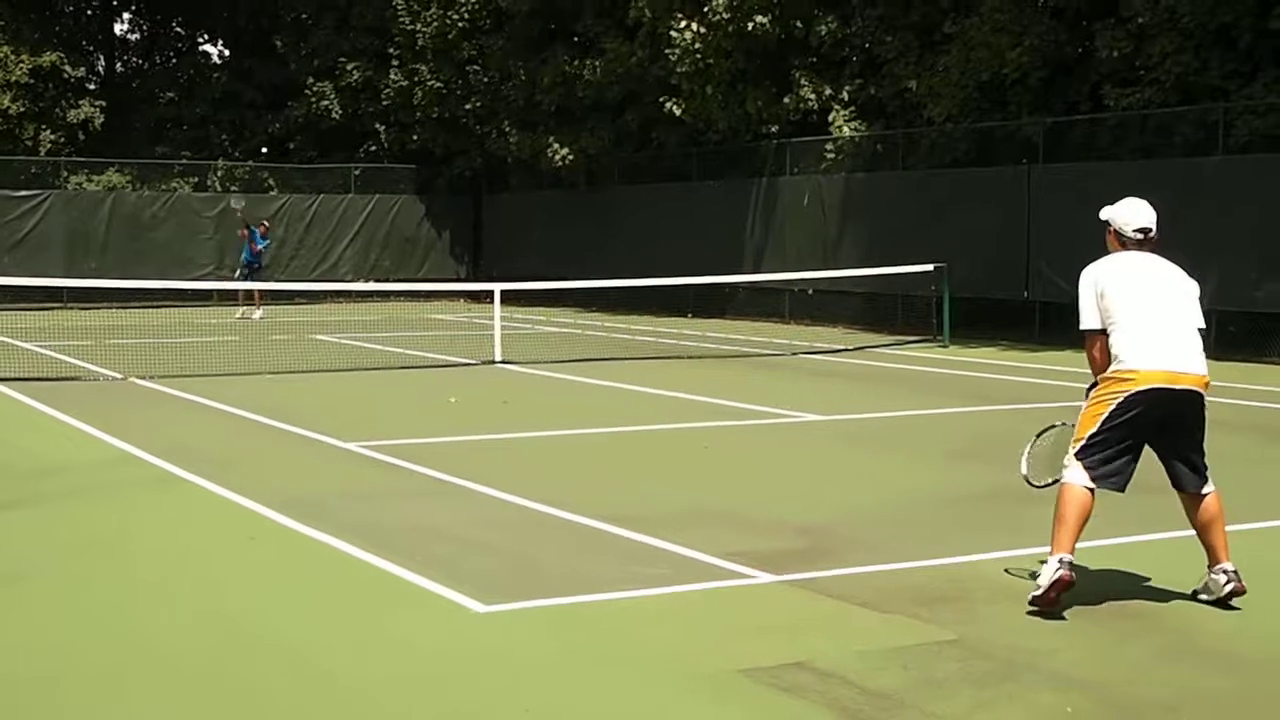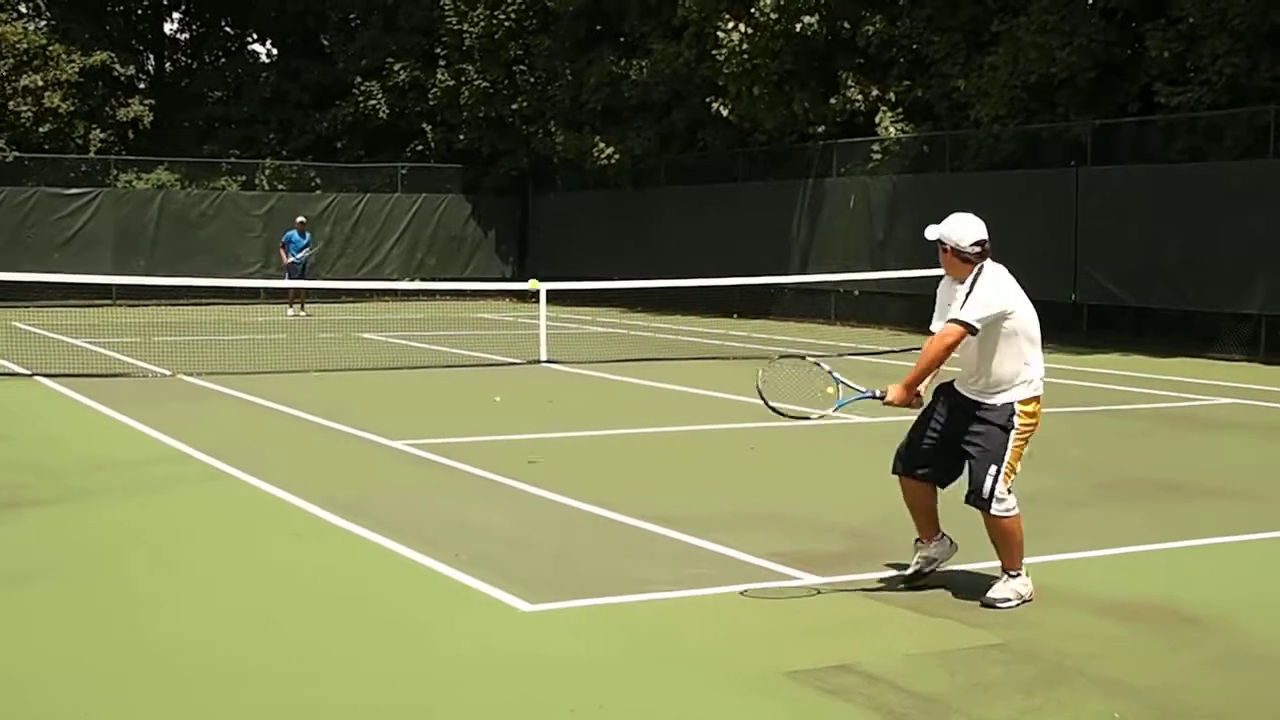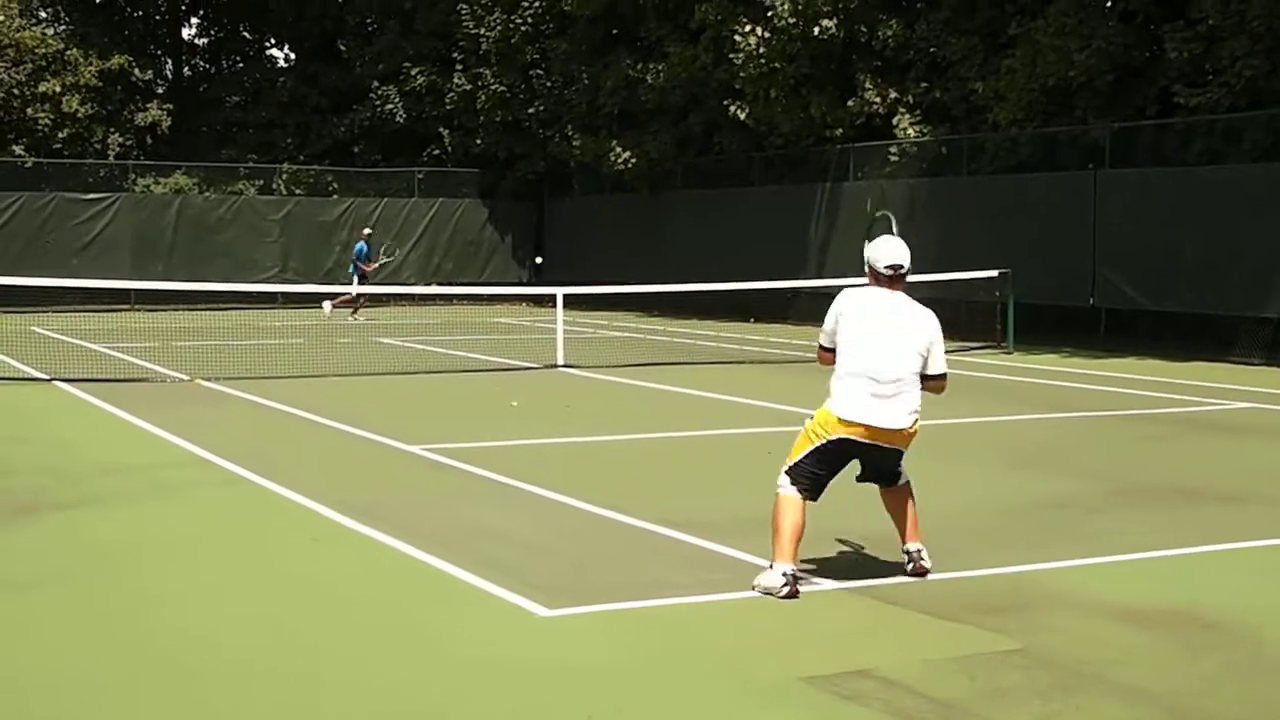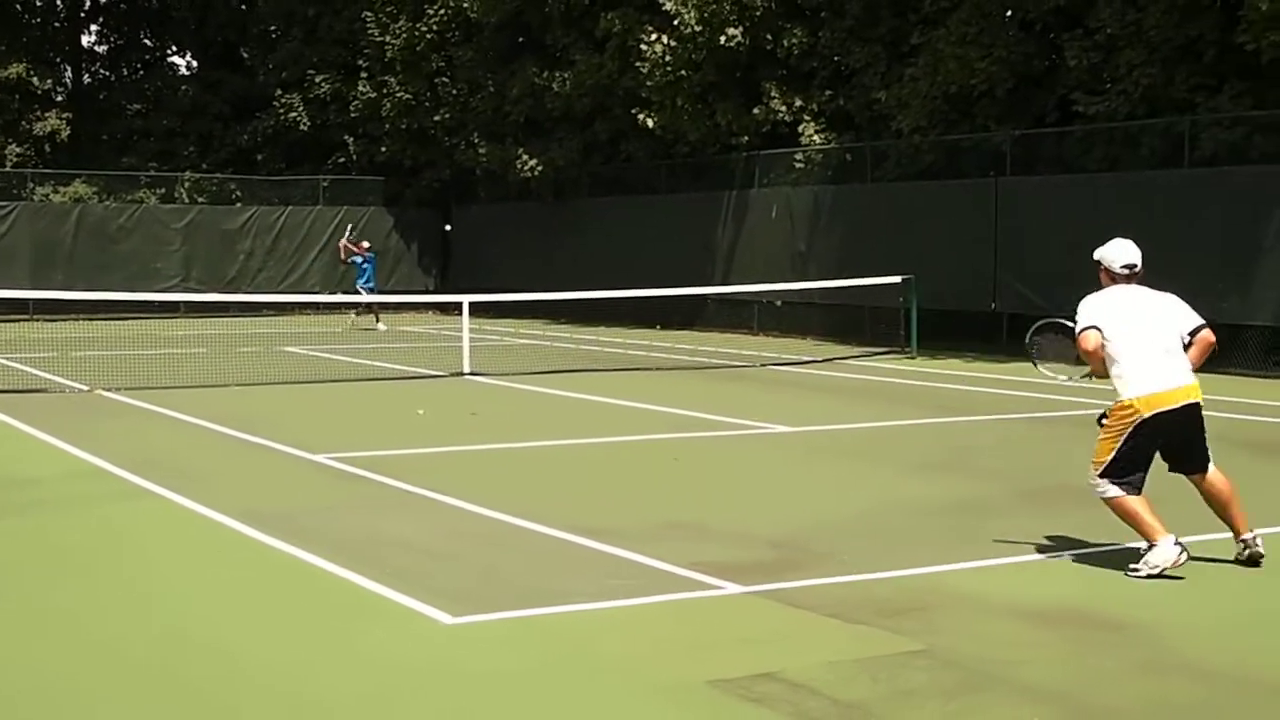
dt=1s
person 1, frame 1
left shoulder: (1097, 273)
right shoulder: (1178, 274)
left elbow: (1096, 346)
right elbow: (1190, 334)
left wrist: (1106, 391)
left hip: (1136, 380)
right hip: (1191, 382)
left knee: (1082, 467)
right knee: (1195, 480)
left ankle: (1058, 564)
right ankle: (1223, 575)
person 1, frame 2
left shoulder: (988, 282)
right shoulder: (950, 285)
left elbow: (947, 339)
right elbow: (938, 339)
left wrist: (906, 386)
right wrist: (918, 387)
left hip: (1010, 403)
right hip: (961, 394)
left knee: (991, 493)
right knee: (912, 464)
left ankle: (1014, 576)
right ankle: (933, 543)
person 1, frame 3
left shoulder: (849, 300)
right shoulder: (926, 319)
left elbow: (826, 356)
right elbow: (937, 383)
left hip: (844, 419)
right hip: (898, 428)
left knee: (792, 486)
right knee: (891, 474)
left ankle: (780, 572)
right ankle: (915, 552)
person 1, frame 4
left shoulder: (1094, 304)
right shoulder: (1166, 300)
left elbow: (1090, 345)
right elbow: (1206, 338)
left wrist: (1107, 366)
right wrist: (1178, 376)
left hip: (1140, 405)
right hip: (1185, 398)
left knee: (1109, 483)
right knee: (1201, 470)
left ankle: (1164, 545)
right ankle: (1248, 539)
